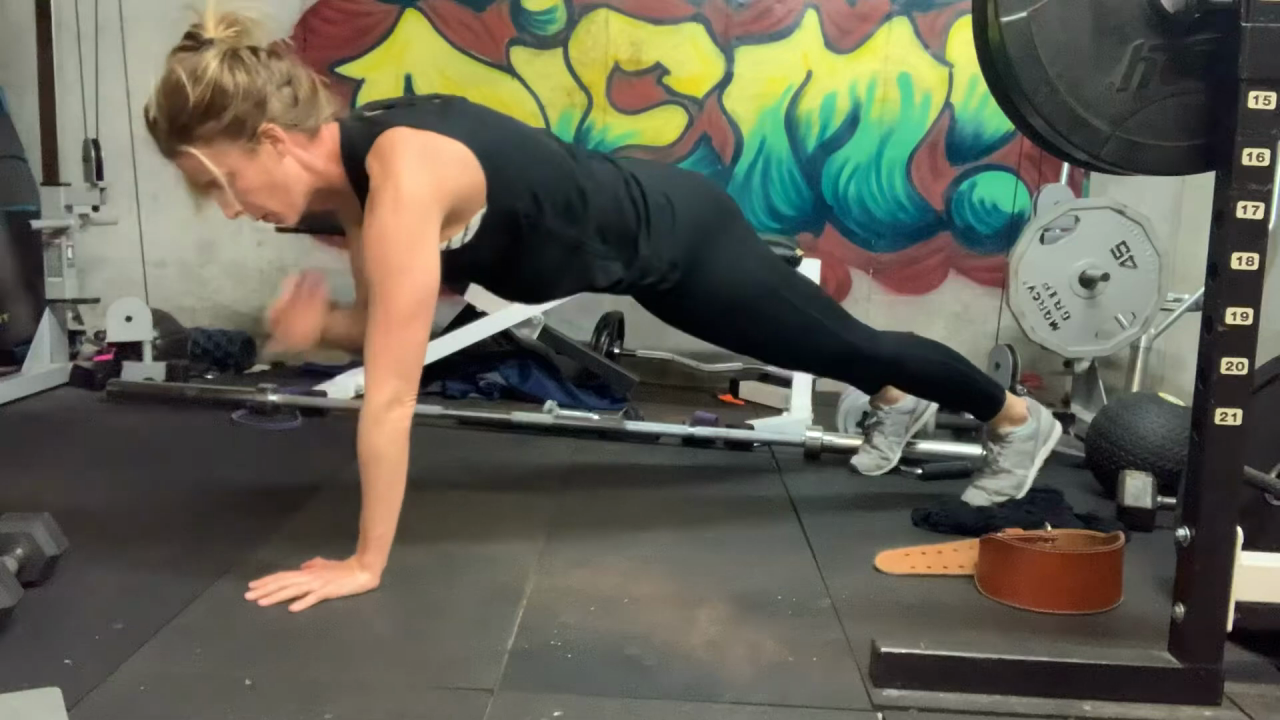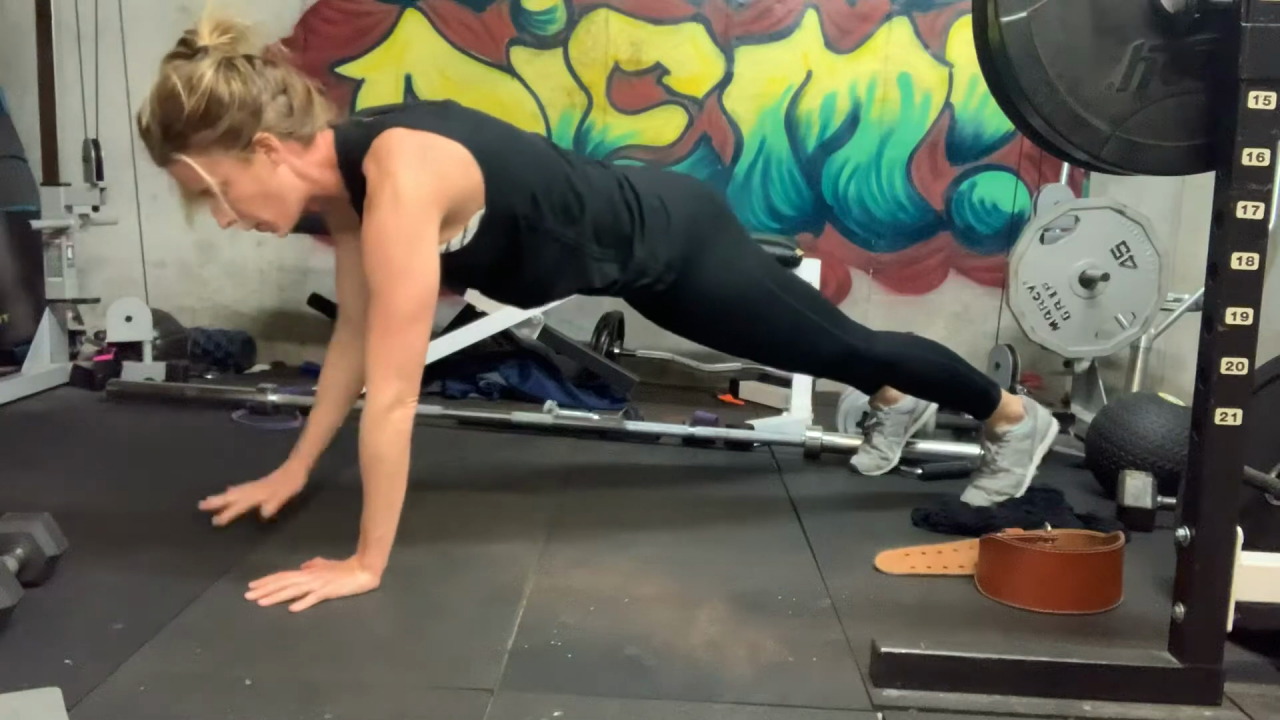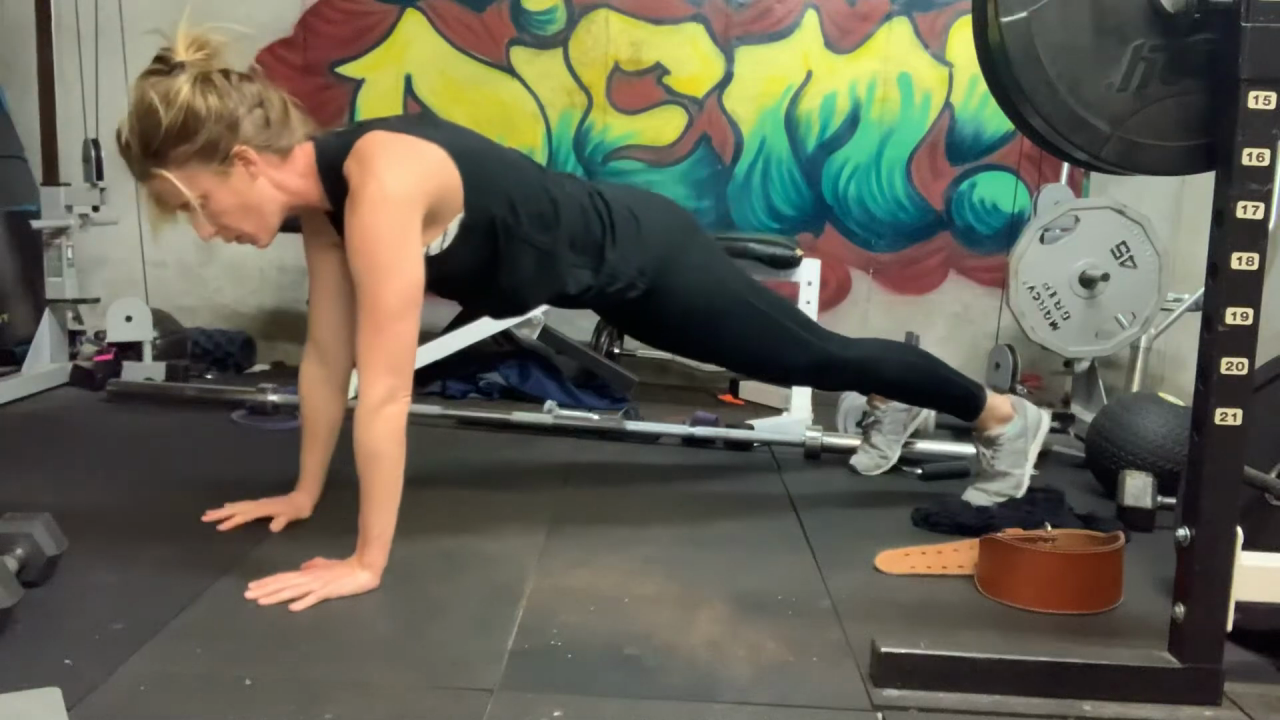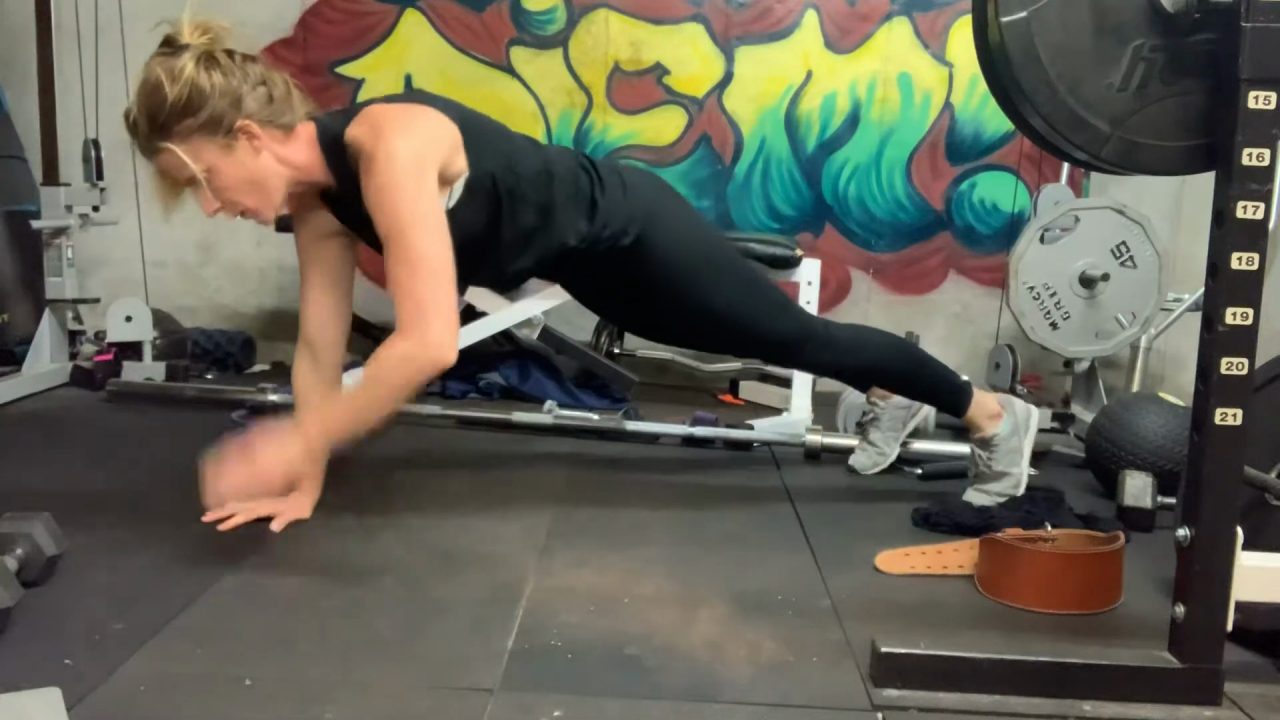
dt=0.5s
person 1, frame 1
left shoulder: (402, 173)
right shoulder: (350, 153)
left elbow: (390, 392)
right elbow: (389, 321)
left wrist: (366, 564)
right wrist: (328, 317)
left hip: (677, 234)
right hip: (634, 223)
left knee: (838, 345)
right knee: (816, 347)
left ankle: (1020, 422)
right ankle: (897, 404)
person 1, frame 2
left shoulder: (398, 175)
right shoulder: (340, 167)
left elbow: (392, 393)
right elbow: (361, 332)
left wrist: (366, 563)
right wrist: (295, 466)
left hip: (670, 239)
right hip: (627, 233)
left knee: (833, 343)
right knee: (812, 347)
left ankle: (1016, 419)
right ankle: (896, 403)
person 1, frame 3
left shoulder: (380, 180)
right shoulder: (320, 188)
left elbow: (385, 391)
right elbow: (326, 355)
left wrist: (368, 562)
right wrist: (305, 493)
left hip: (642, 255)
right hip: (602, 264)
left knee: (812, 356)
right knee: (794, 357)
left ankle: (1004, 418)
right ankle: (896, 407)
person 1, frame 4
left shoulder: (388, 146)
right shoulder: (313, 187)
left elbow: (430, 341)
right elbow: (320, 347)
left wrist: (301, 441)
right wrist: (299, 485)
left hip: (627, 225)
right hip: (585, 257)
left knee: (798, 337)
right knee: (752, 343)
left ankle: (993, 416)
right ankle: (891, 401)
